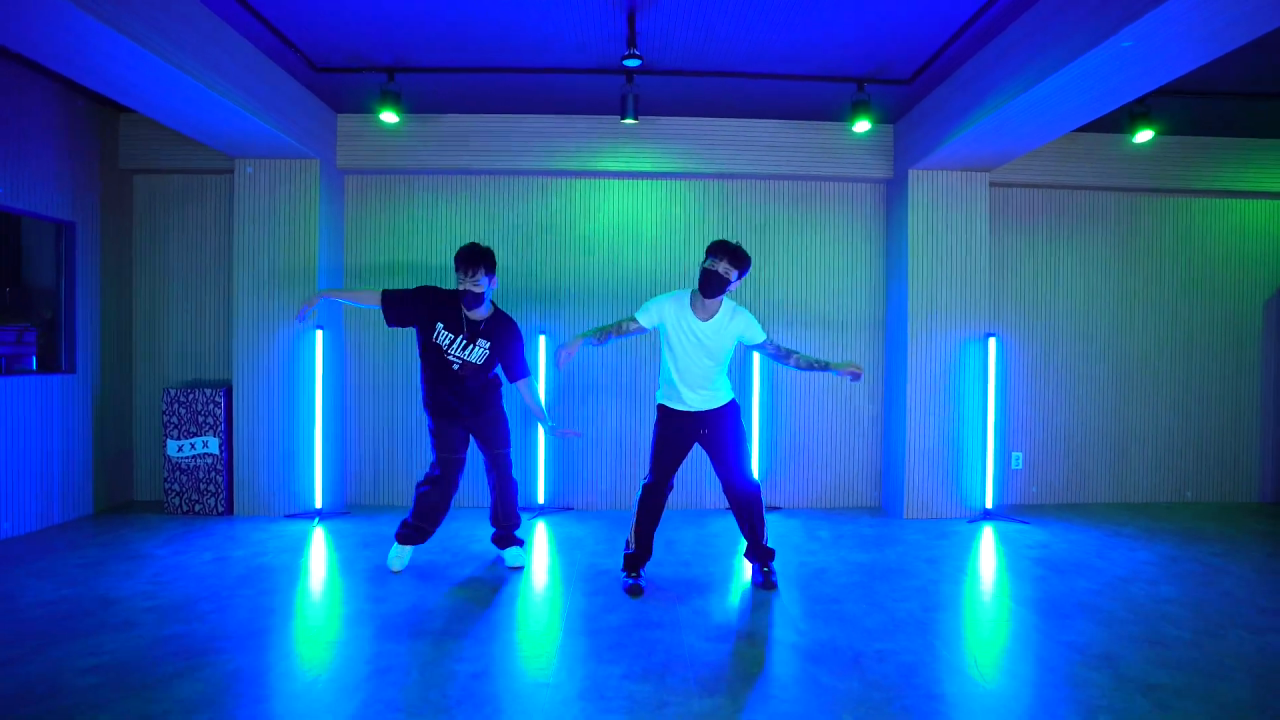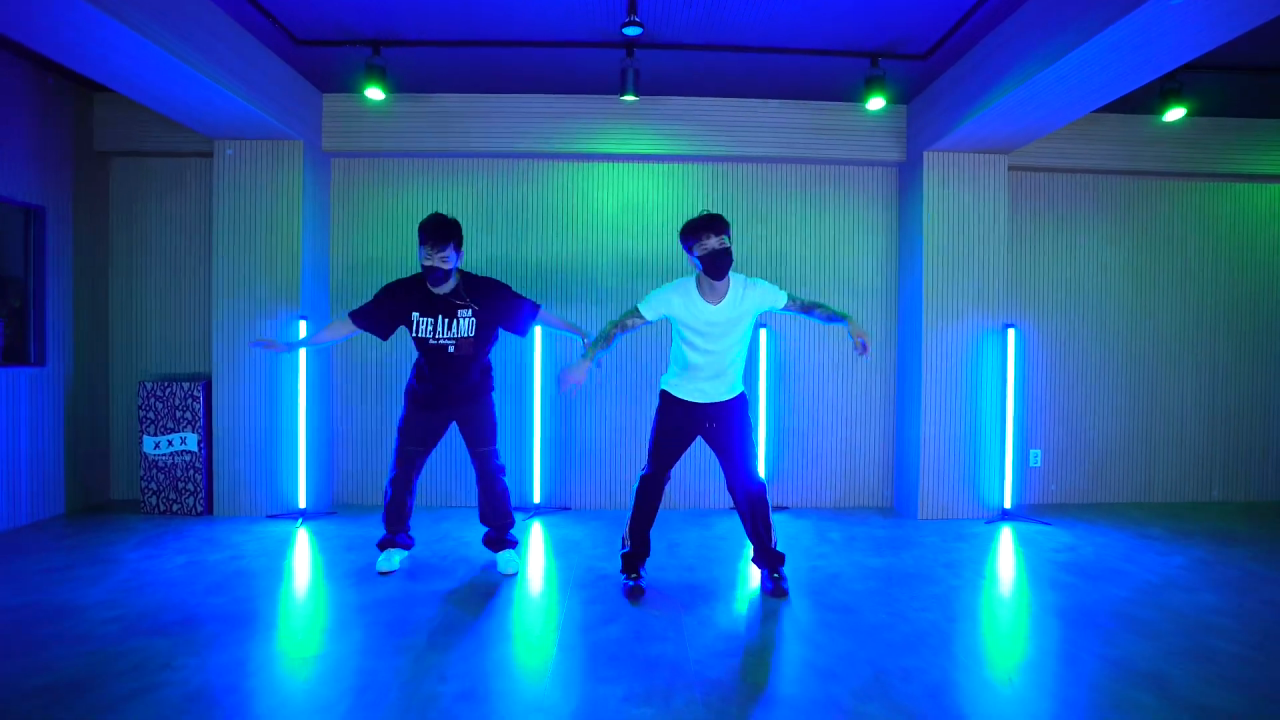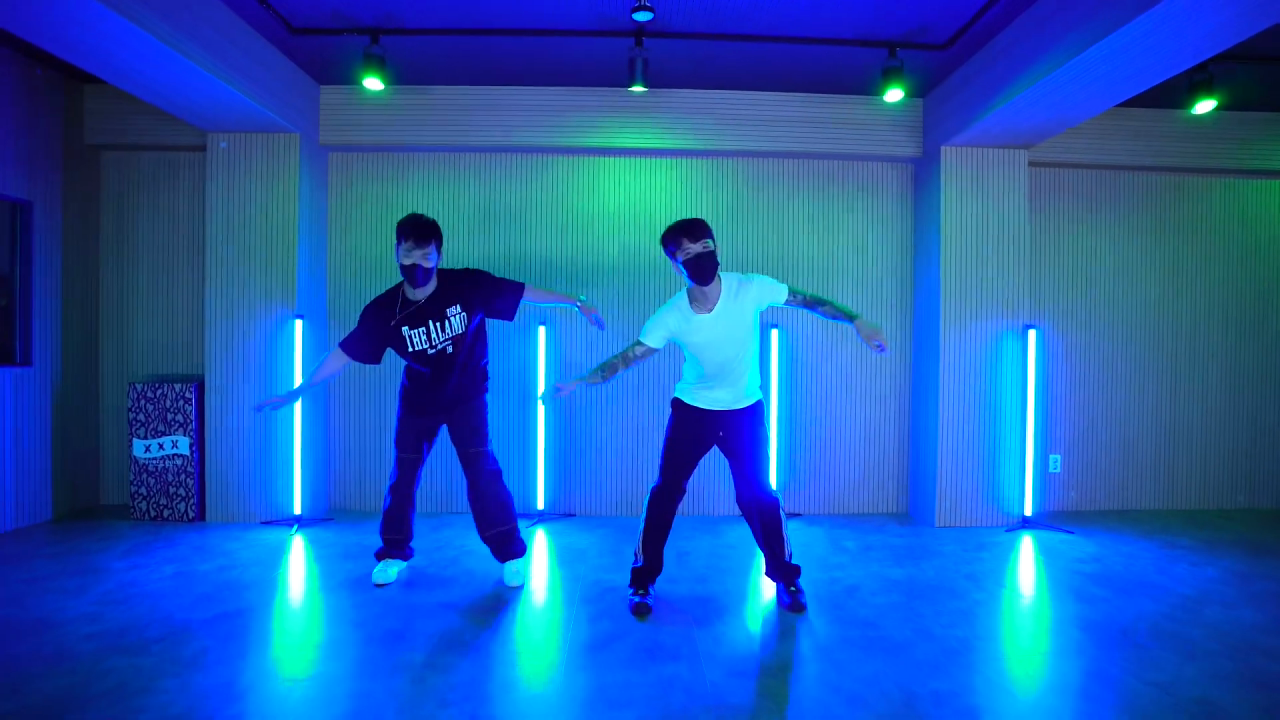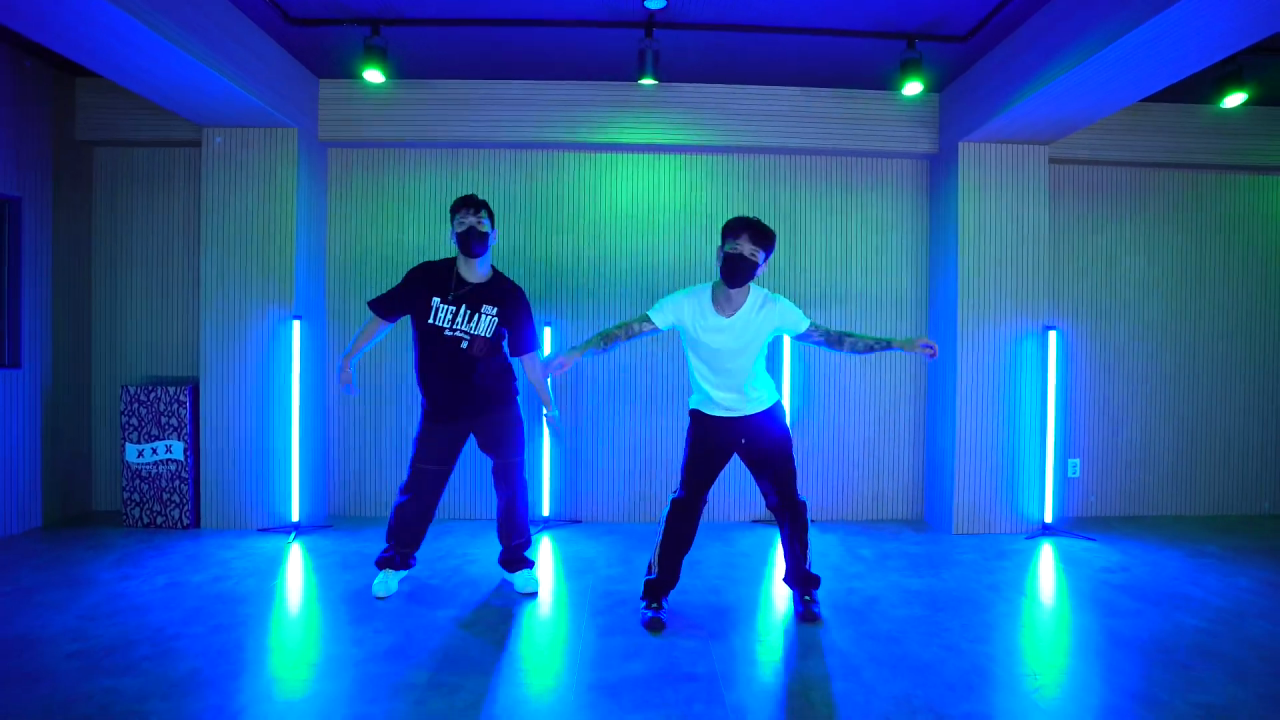
dt=0.3s
person 1, frame 1
left shoulder: (739, 319)
right shoulder: (666, 306)
left elbow: (780, 353)
right elbow: (619, 329)
left wrist: (833, 366)
right wrist: (579, 340)
left hip: (721, 412)
right hip: (674, 412)
left knee: (743, 485)
right knee: (656, 486)
left ankle: (761, 560)
right ankle: (633, 565)
person 1, frame 2
left shoulder: (754, 292)
right shoulder: (673, 296)
left elbow: (805, 305)
right elbow: (624, 324)
left wrist: (848, 321)
right wrist: (586, 360)
left hip: (729, 404)
right hip: (679, 403)
left knee: (748, 483)
right knee: (653, 478)
left ankle: (770, 565)
right ankle: (633, 566)
person 1, frame 3
left shoulder: (752, 289)
right shoulder: (672, 315)
left elbow: (807, 300)
right elbow: (628, 357)
left wrist: (857, 320)
right wrist: (580, 382)
left hip: (744, 411)
right hip: (692, 411)
left knee: (759, 496)
right knee: (666, 491)
left ankle: (786, 579)
right ankle: (642, 582)
person 1, frame 4
left shoulder: (774, 308)
right shoulder: (685, 303)
left elbow: (831, 339)
right elbow: (628, 330)
left wrist: (897, 345)
right wrist: (575, 353)
left hip: (762, 417)
right hip: (709, 419)
left knee: (788, 503)
right knee: (686, 503)
left ankle: (803, 588)
right ankle: (654, 594)
person 2, frame 1
left shoulder: (504, 329)
right shoulder: (430, 302)
left elbow: (523, 381)
right elbow: (379, 298)
left wrist: (547, 423)
right wrist: (323, 296)
left hip: (485, 406)
right hip: (442, 406)
left knee: (502, 469)
right knee: (447, 473)
left ankle: (507, 538)
right ankle: (408, 538)
person 2, frame 2
left shoulder: (486, 292)
right shoulder: (401, 294)
left elbow: (536, 314)
right elbow: (352, 324)
left wrist: (580, 333)
right wrist: (297, 345)
left hip: (472, 392)
right hip: (426, 393)
left knee: (488, 464)
right knee: (404, 464)
left ankle: (502, 540)
right ankle: (395, 541)
person 2, frame 3
left shoulder: (468, 285)
right shoulder: (383, 310)
left elbow: (524, 292)
right elbow: (344, 354)
left wrist: (576, 302)
right wrist: (298, 391)
left hip: (467, 394)
right hip: (418, 399)
left knee: (480, 467)
right knee: (403, 474)
left ankle: (510, 552)
right ankle: (394, 552)
person 2, frame 4
left shoulder: (509, 294)
right shoulder: (424, 278)
left elbow: (528, 354)
right elbow: (382, 316)
left wrist: (548, 403)
right wrist: (350, 358)
left hip: (495, 404)
right hip: (441, 406)
left knee: (512, 481)
right knee: (420, 485)
left ankle: (515, 560)
right ankle: (394, 561)
